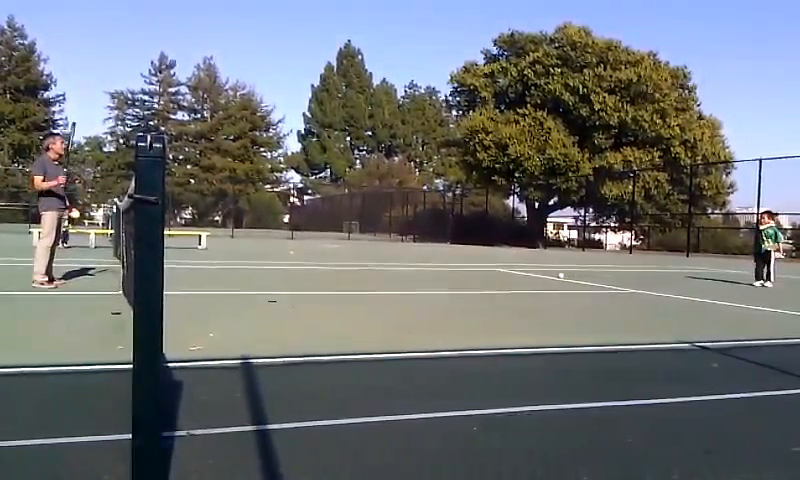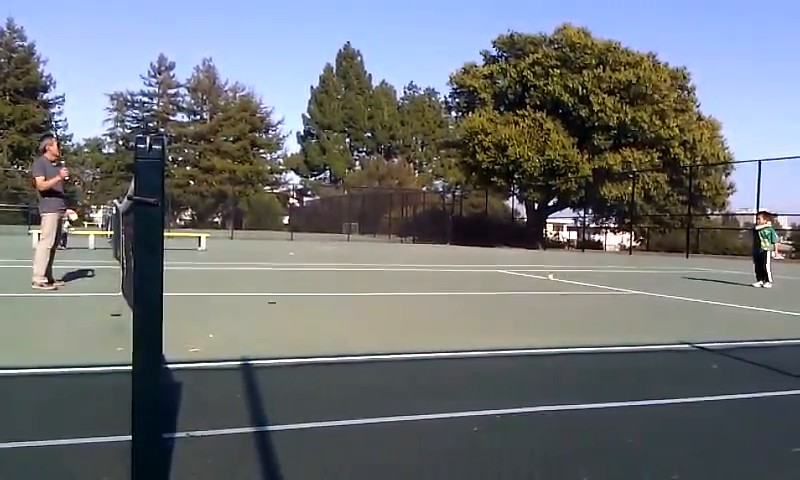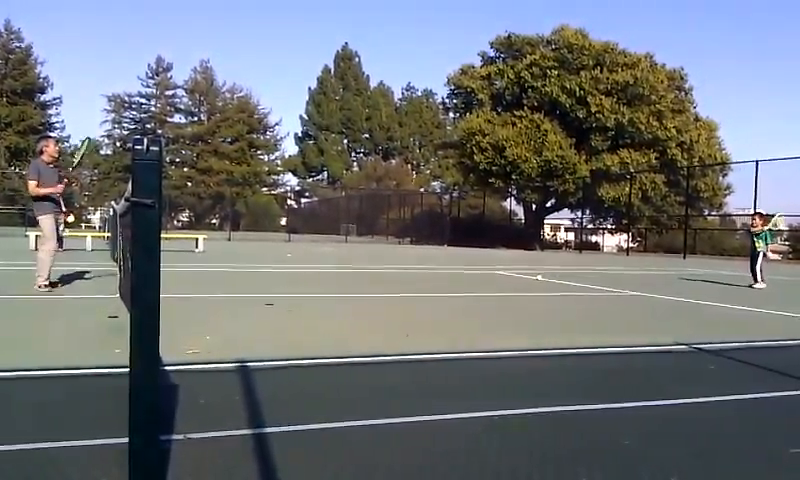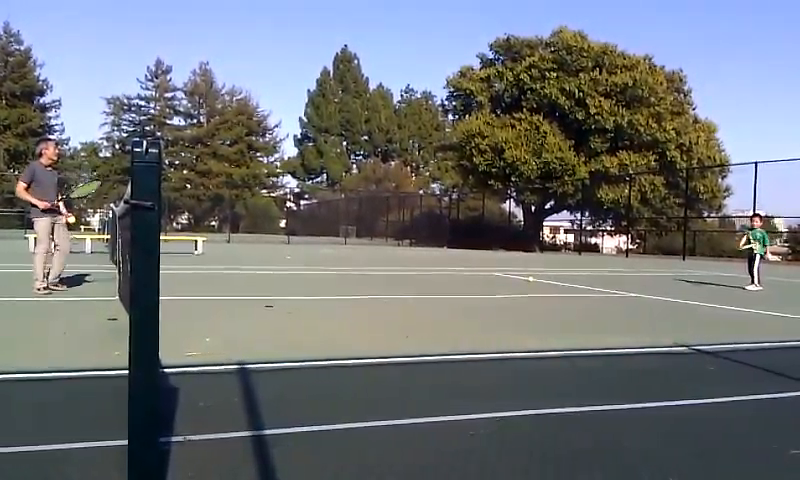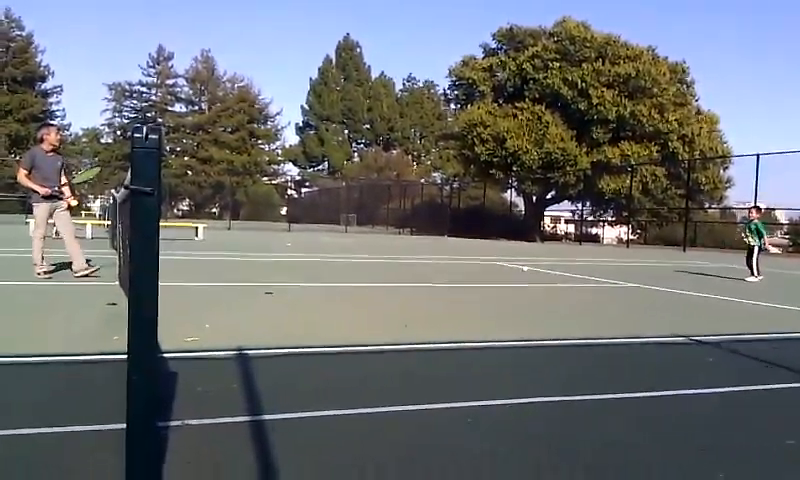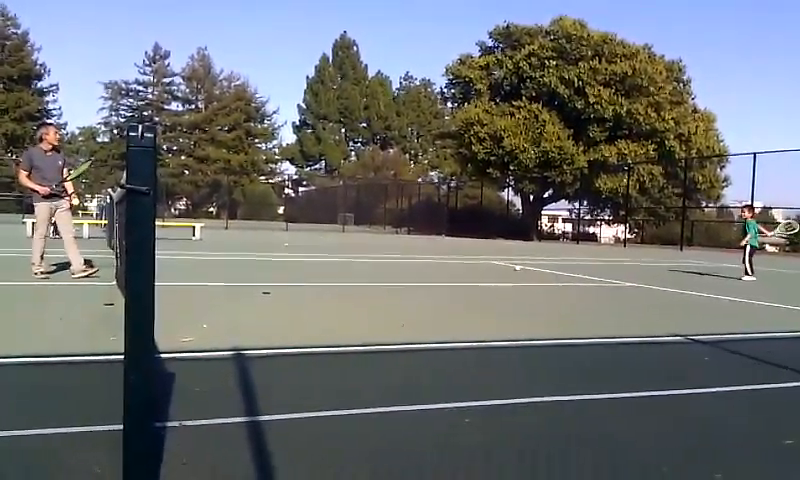
dt=0.3s
person 1, frame 1
left shoulder: (59, 164)
right shoulder: (41, 161)
right elbow: (37, 185)
left wrist: (68, 205)
right wrist: (55, 182)
left hip: (59, 208)
right hip: (49, 208)
left knee: (53, 243)
right knee: (46, 242)
left ankle: (48, 275)
right ankle: (39, 278)
person 1, frame 2
left shoulder: (57, 165)
right shoulder: (39, 163)
right elbow: (41, 185)
left wrist: (66, 207)
right wrist: (58, 177)
left hip: (59, 210)
right hip: (49, 210)
left knee: (53, 245)
right knee: (46, 244)
left ankle: (47, 277)
right ankle: (38, 280)
person 1, frame 3
left shoulder: (54, 168)
right shoulder: (35, 165)
right elbow: (32, 190)
left wrist: (63, 210)
right wrist: (53, 189)
left hip: (55, 212)
right hip: (44, 212)
left knee: (49, 246)
right knee: (49, 245)
left ankle: (45, 279)
right ankle: (41, 281)
person 1, frame 4
left shoulder: (54, 171)
right shoulder: (33, 168)
right elbow: (19, 190)
left wrist: (64, 212)
right wrist: (37, 202)
left hip: (57, 215)
right hip: (41, 215)
left knee: (64, 246)
right knee: (42, 249)
left ankle: (53, 280)
right ankle: (39, 283)
person 1, frame 5
left shoulder: (58, 156)
right shoulder: (32, 154)
right elbow: (21, 177)
left wrist: (68, 196)
right wrist: (38, 189)
left hip: (59, 201)
right hip: (42, 201)
left knee: (69, 233)
right knee: (40, 234)
left ankle: (80, 266)
right ankle: (40, 267)
person 1, frame 6
left shoulder: (59, 155)
right shoulder: (31, 154)
left elbow: (66, 176)
right elbow: (22, 177)
left wrist: (72, 193)
right wrist: (38, 188)
left hip: (61, 200)
right hip: (43, 200)
left knee: (69, 234)
right knee: (40, 234)
left ankle: (78, 267)
right ankle: (37, 267)
